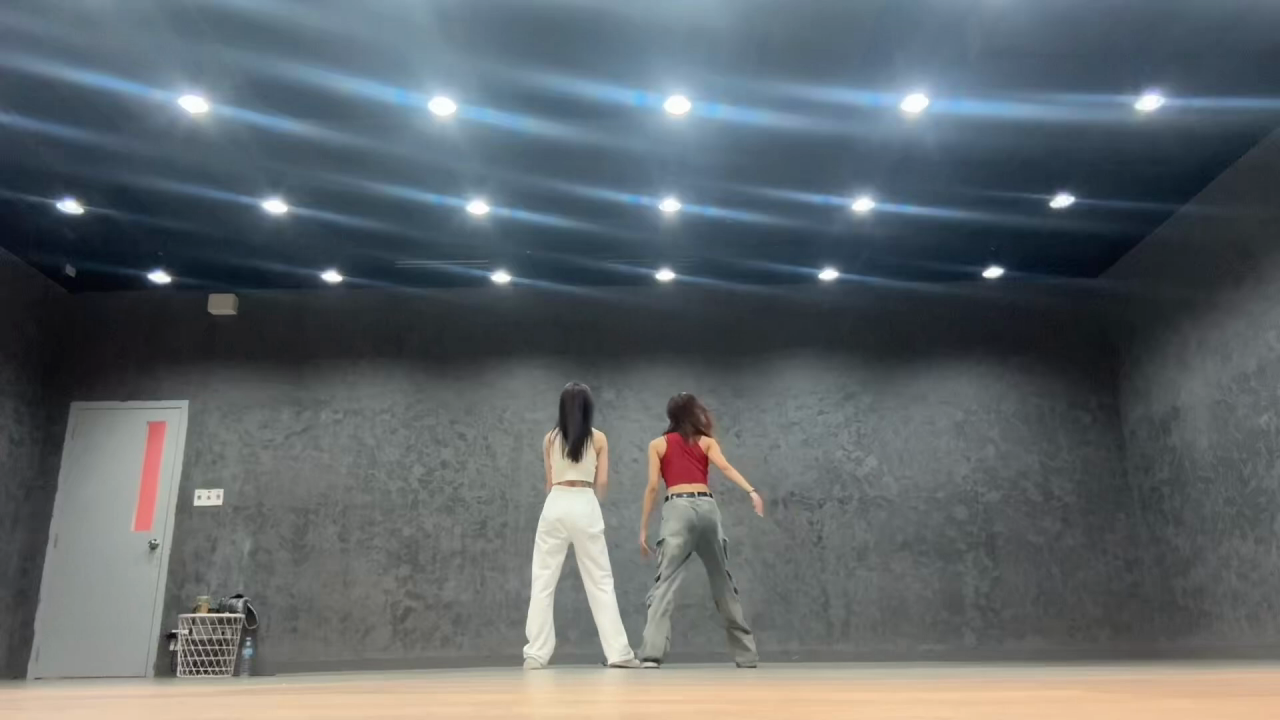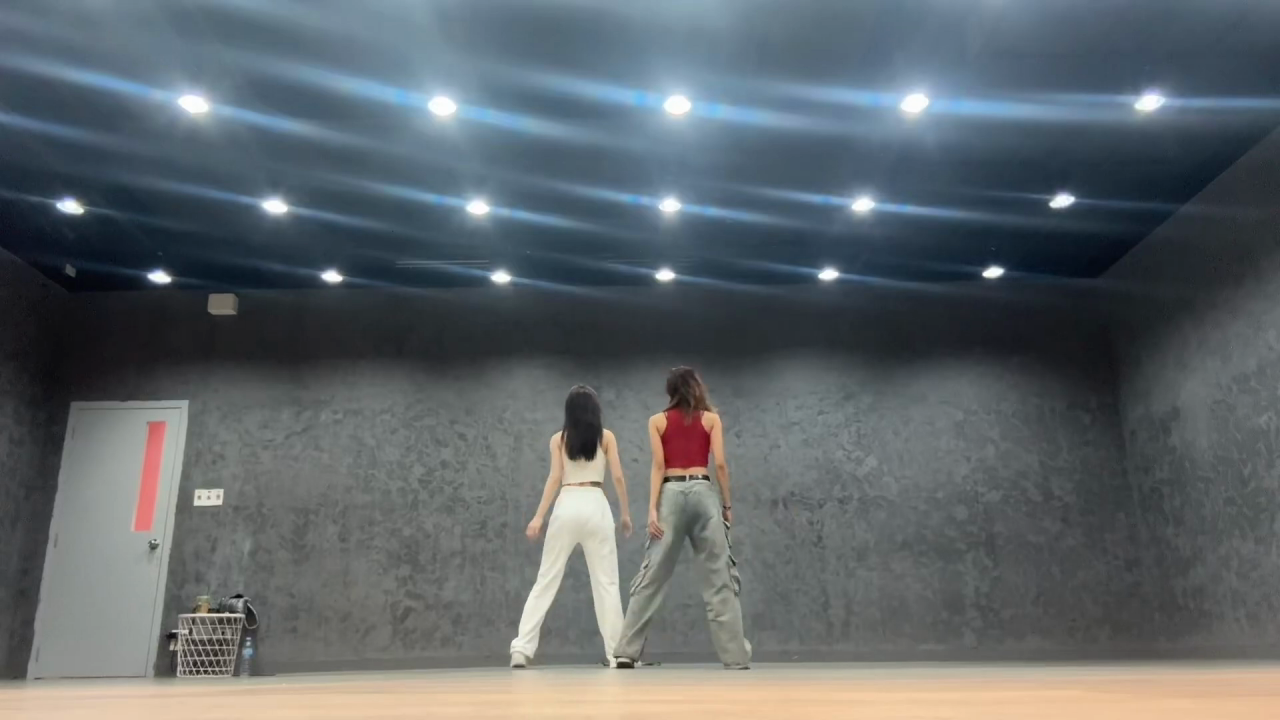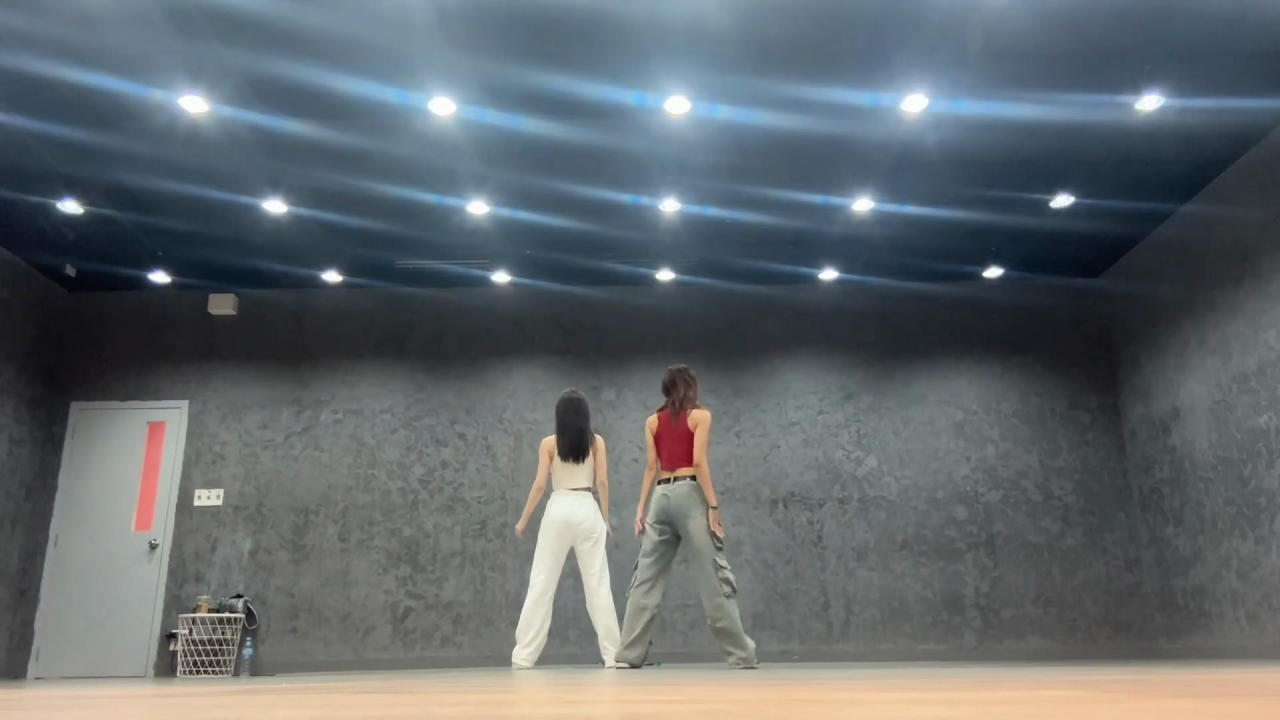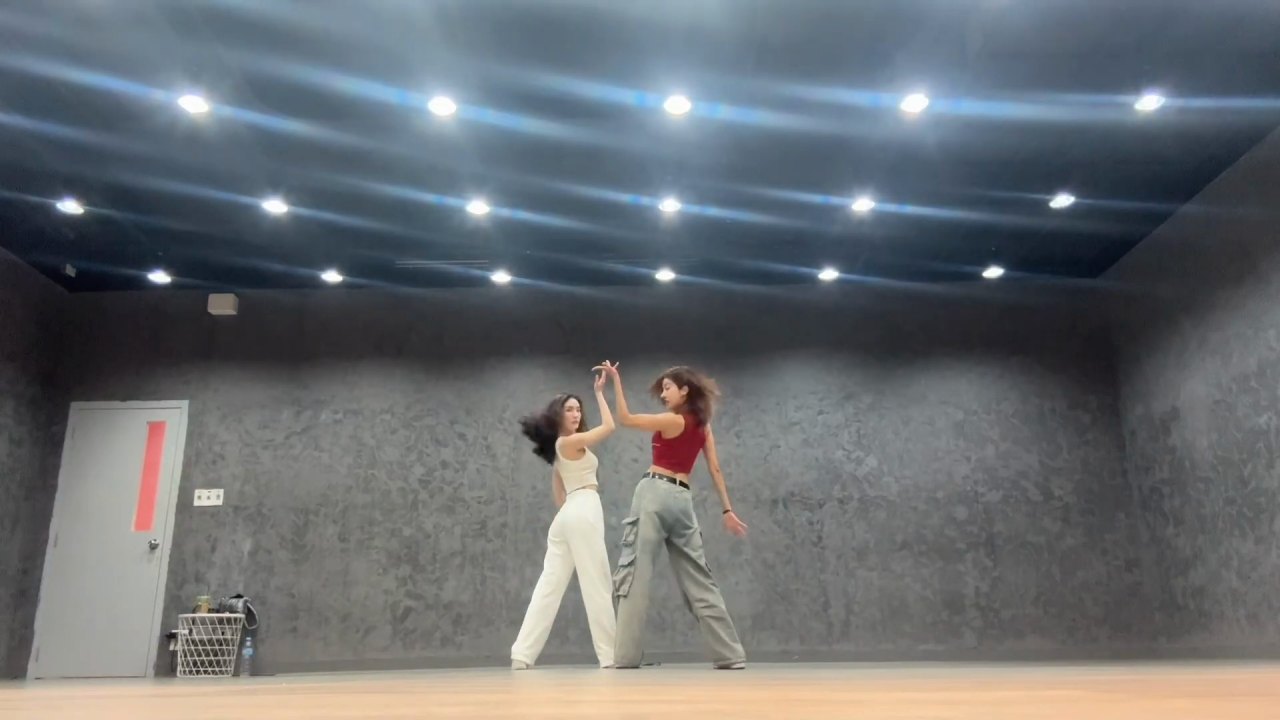
dt=0.7s
person 1, frame 1
left shoulder: (657, 444)
right shoulder: (706, 442)
left elbow: (652, 486)
right elbow: (725, 468)
left wrist: (644, 529)
right wrist: (752, 492)
left hip: (676, 510)
right hip: (707, 508)
left knee: (665, 585)
right knee: (722, 586)
left ankle: (652, 652)
right ankle: (745, 654)
person 1, frame 2
left shoulder: (658, 421)
right shoulder: (711, 418)
left elbow: (658, 467)
right elbow: (720, 464)
left wrist: (653, 509)
right wrist: (727, 506)
left hip: (673, 494)
right hip: (705, 493)
left knee: (652, 576)
right knee: (720, 577)
left ankle: (626, 652)
right ankle: (735, 655)
person 1, frame 3
left shoulder: (653, 421)
right shoulder: (700, 416)
left elbow: (651, 468)
right elbow: (699, 463)
left wrist: (641, 509)
right wrist: (713, 506)
left hip: (661, 498)
right hip: (690, 495)
left knee: (647, 579)
right knee: (713, 577)
left ankle: (628, 655)
right ankle: (741, 655)
person 1, frame 4
left shoulder: (673, 421)
right shoulder: (702, 424)
left elbow: (626, 419)
right elbow: (715, 469)
left wrist: (616, 380)
right wrist: (727, 510)
left hip: (654, 493)
right hip: (682, 499)
left knee: (635, 573)
right knee: (698, 578)
left ankle: (626, 655)
right ankle: (730, 654)
person 2, frame 1
left shoulder: (551, 438)
right shoulder: (598, 438)
left elbow: (549, 482)
right elbow: (602, 482)
left hip: (555, 506)
right hip: (585, 506)
left knee: (543, 582)
right knee: (600, 582)
left ankle: (536, 654)
right ankle: (618, 652)
person 2, frame 2
left shoulder: (559, 438)
right shoulder: (606, 437)
left elbow: (555, 478)
right elbow: (618, 477)
left wrist: (539, 516)
right wrist: (625, 513)
left hip: (568, 505)
right hip: (596, 506)
left knee: (547, 580)
right knee: (606, 583)
left ankle: (522, 649)
person 2, frame 3
left shoulder: (549, 443)
right shoulder: (596, 442)
left elbow: (540, 484)
right elbow: (602, 482)
left wrist: (523, 519)
right wrist: (606, 519)
left hip: (558, 510)
right hip: (587, 511)
left knee: (542, 585)
right knee: (598, 585)
left ankle: (524, 656)
right ankle: (613, 655)
person 2, frame 4
left shoulder: (557, 446)
right shoulder: (571, 441)
right elbow: (609, 427)
right wrist: (599, 393)
left hip: (566, 516)
right hip: (584, 512)
left knee: (549, 586)
right knee: (596, 584)
left ankle: (522, 653)
right ankle: (609, 654)
